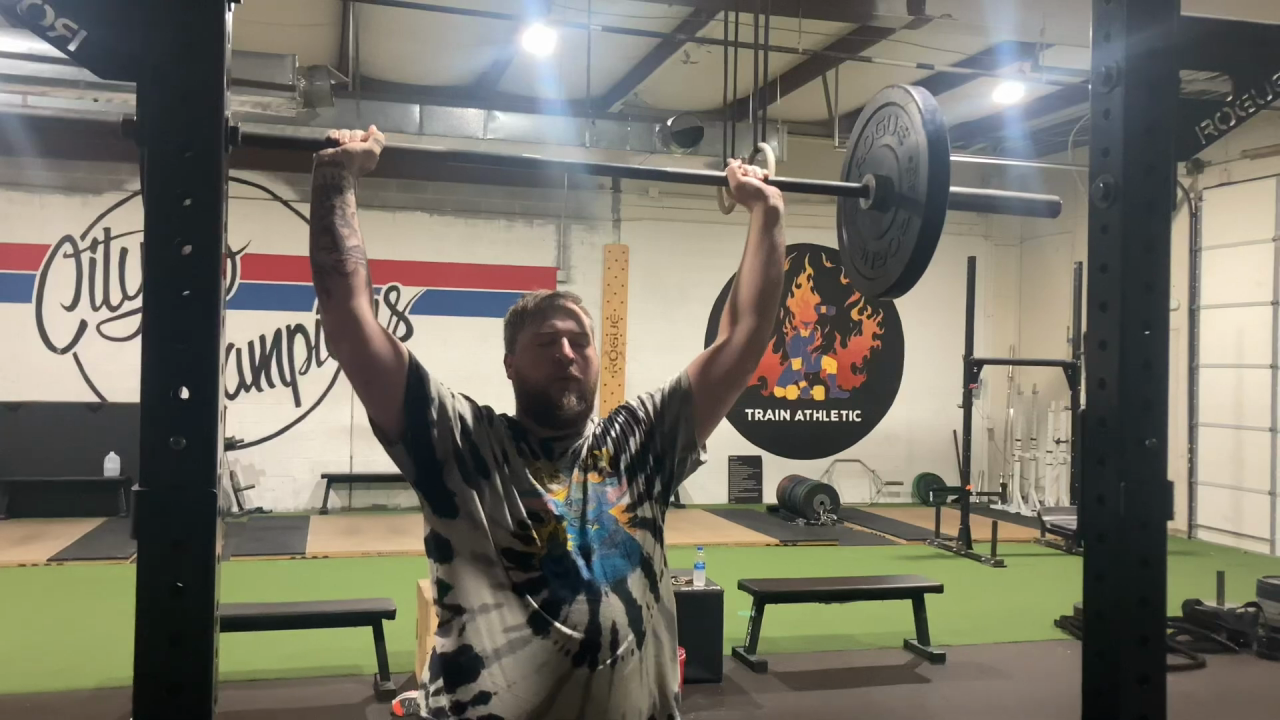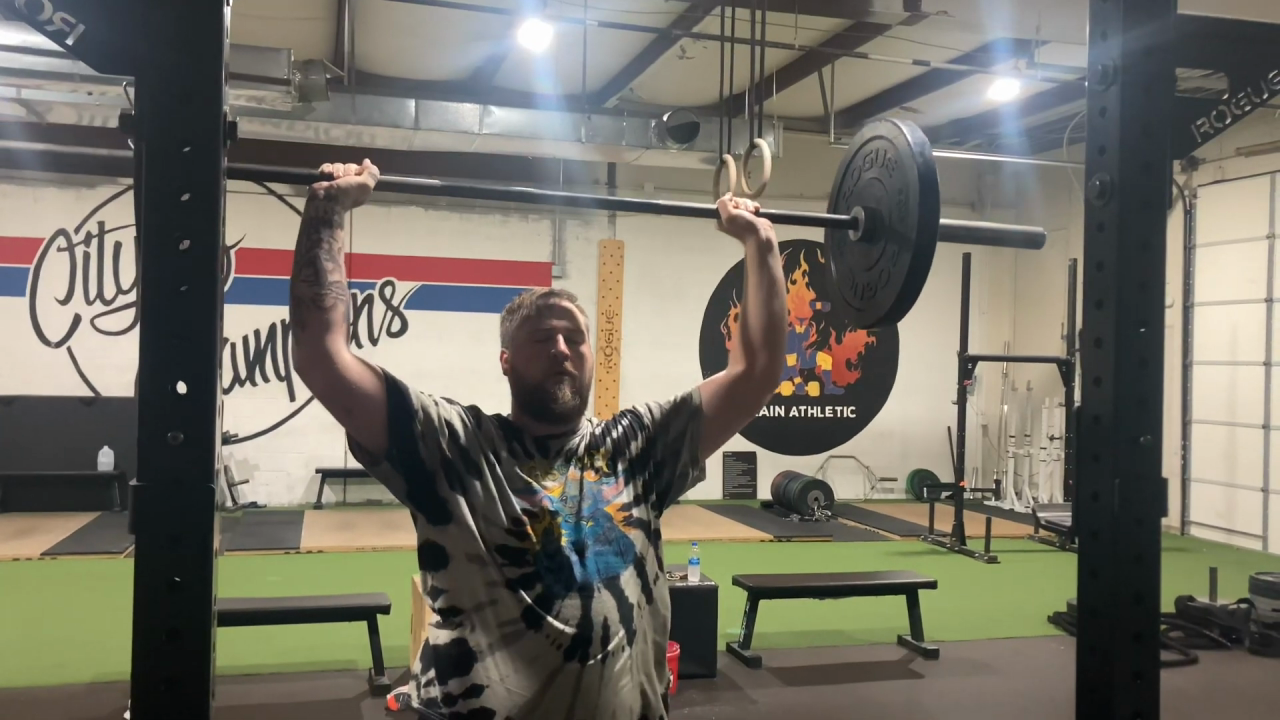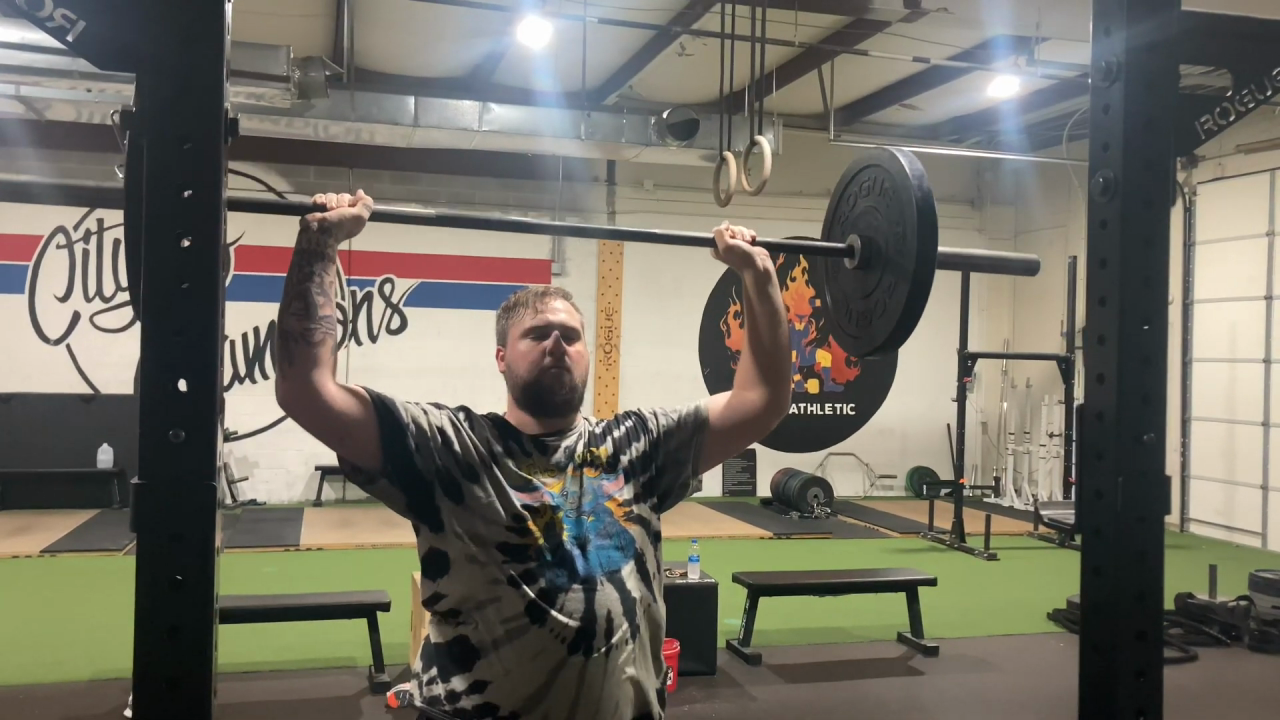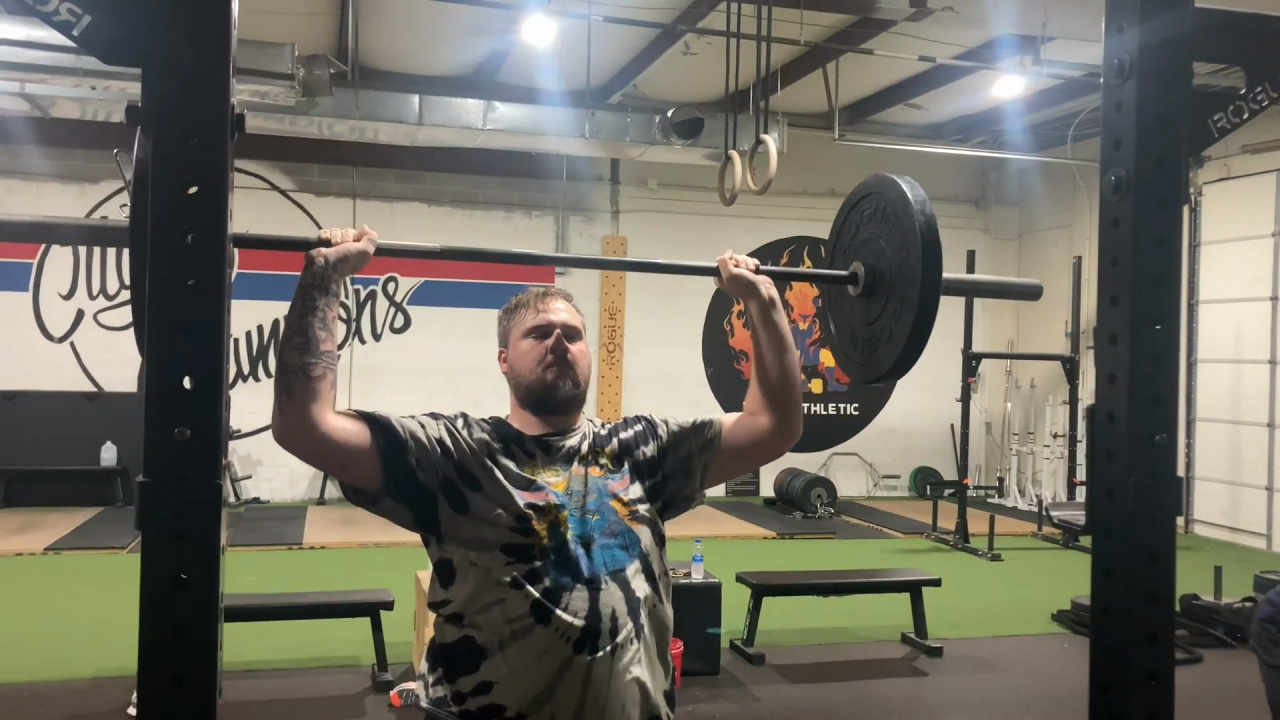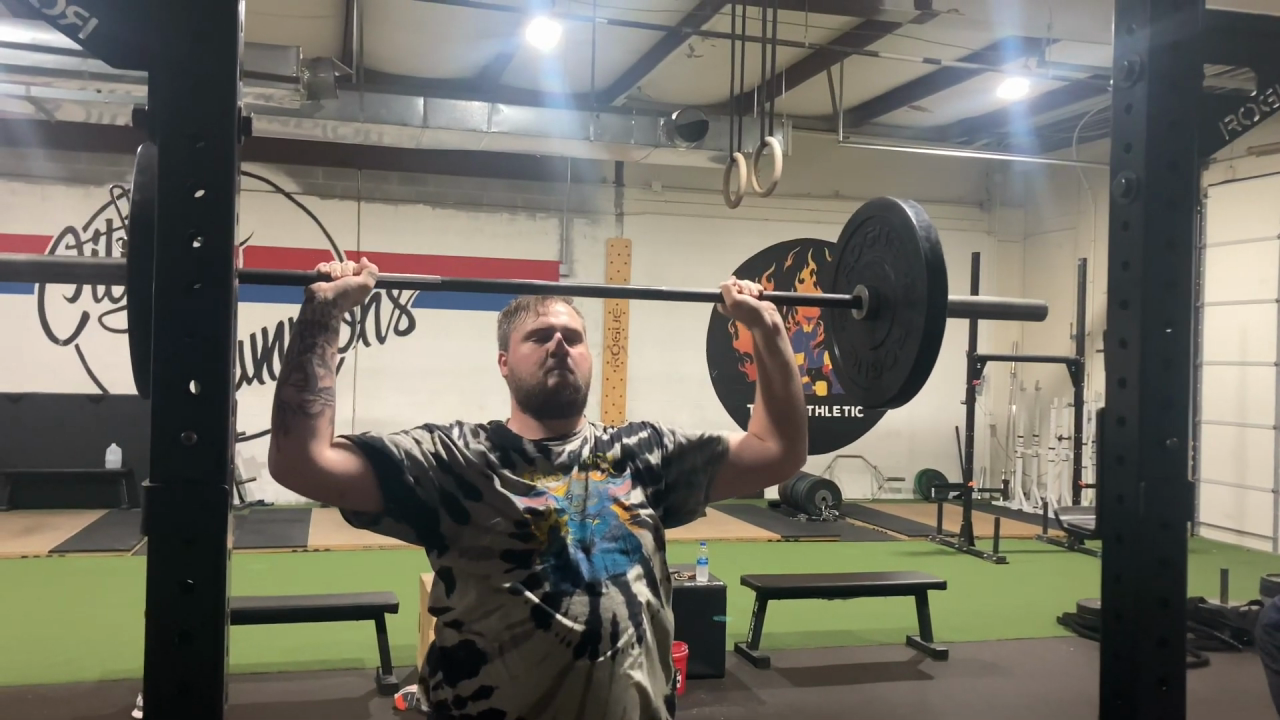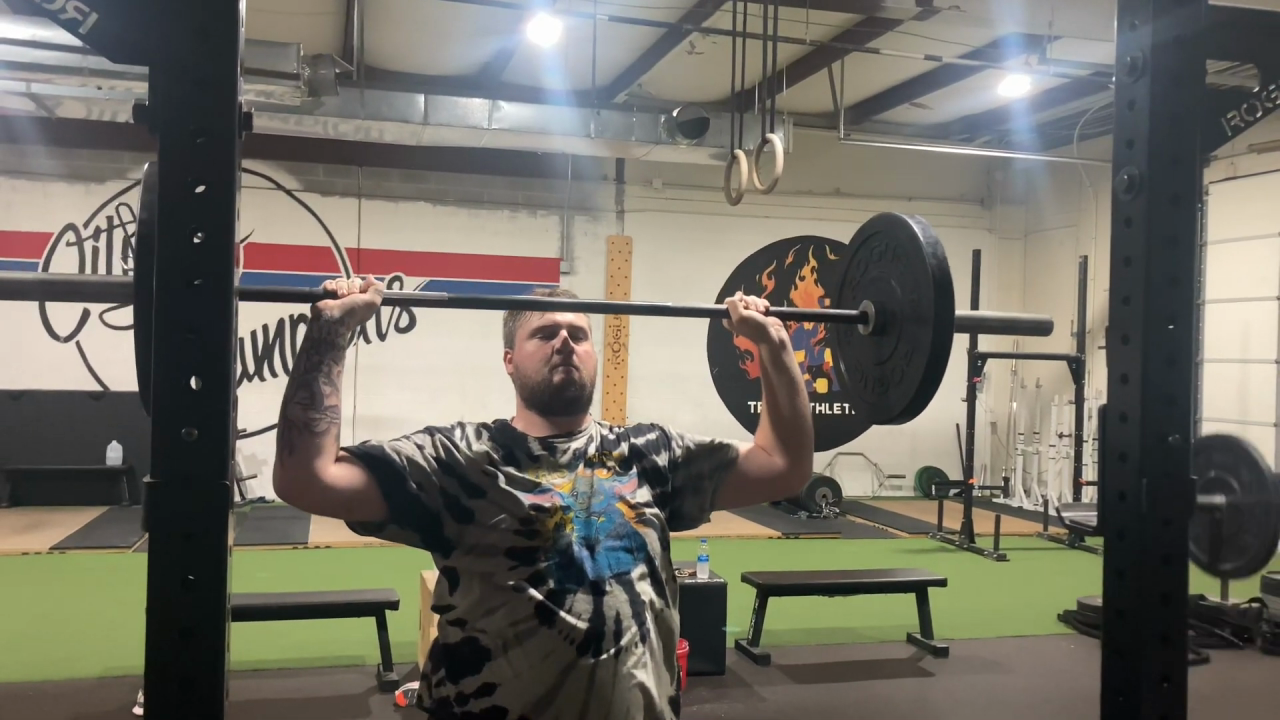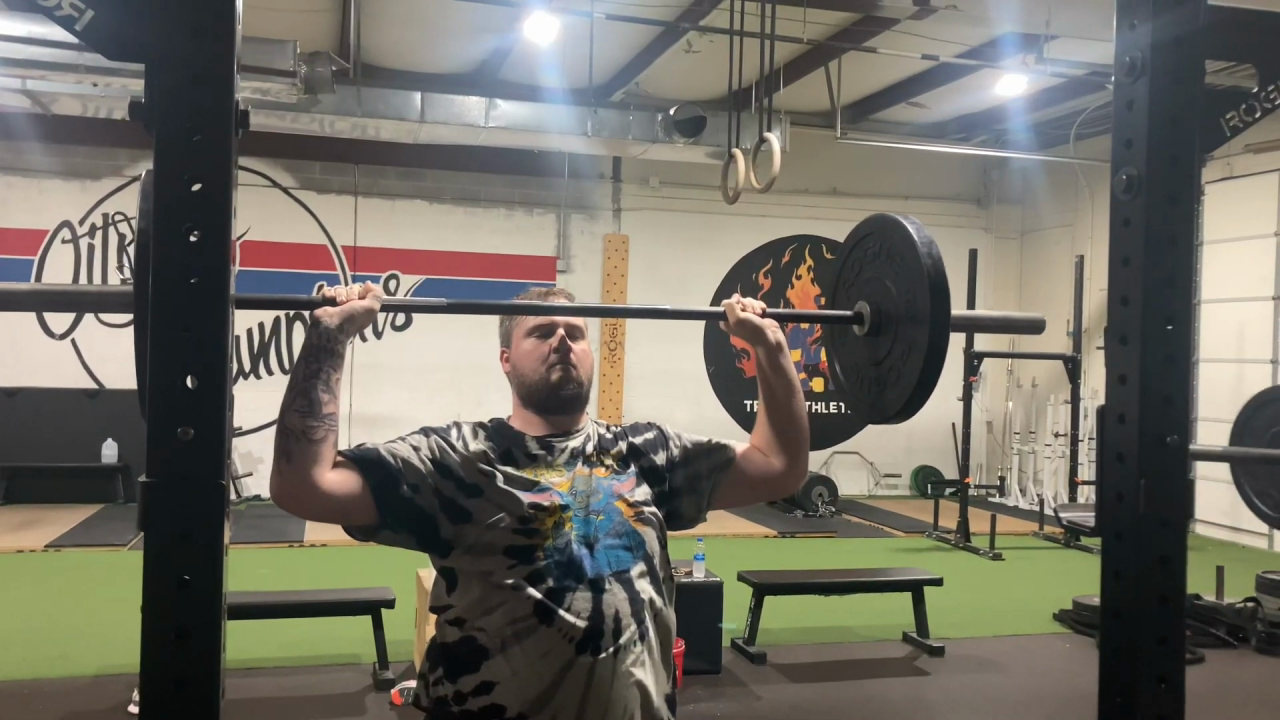
dt=0.7s
person 1, frame 1
left shoulder: (638, 446)
right shoulder: (462, 449)
left elbow: (743, 336)
right elbow: (350, 319)
left wrist: (765, 213)
right wrist: (336, 178)
person 1, frame 2
left shoulder: (636, 448)
right shoulder: (451, 448)
left elbow: (756, 373)
right elbow: (320, 358)
left wrist: (758, 245)
right wrist: (328, 210)
person 1, frame 3
left shoulder: (636, 445)
right shoulder: (449, 447)
left elbow: (762, 401)
right elbow: (306, 391)
left wrist: (757, 273)
right wrist: (320, 242)
person 1, frame 4
left shoulder: (641, 449)
right shoulder: (453, 452)
left elbow: (775, 427)
right elbow: (304, 427)
left wrist: (761, 300)
right wrist: (323, 278)
person 1, frame 5
left shoulder: (644, 453)
right shoulder: (454, 459)
left elbow: (779, 451)
right elbow: (301, 461)
left wrist: (766, 327)
right wrist: (323, 312)
person 1, frame 6
left shoulder: (648, 455)
right shoulder: (458, 459)
left elbow: (785, 466)
right elbow: (305, 479)
left wrist: (772, 344)
right wrist: (330, 329)
person 1, frame 7
left shoulder: (646, 452)
right shoulder: (454, 458)
left elbow: (780, 466)
right elbow: (302, 487)
left wrist: (769, 345)
right wrist: (329, 336)
